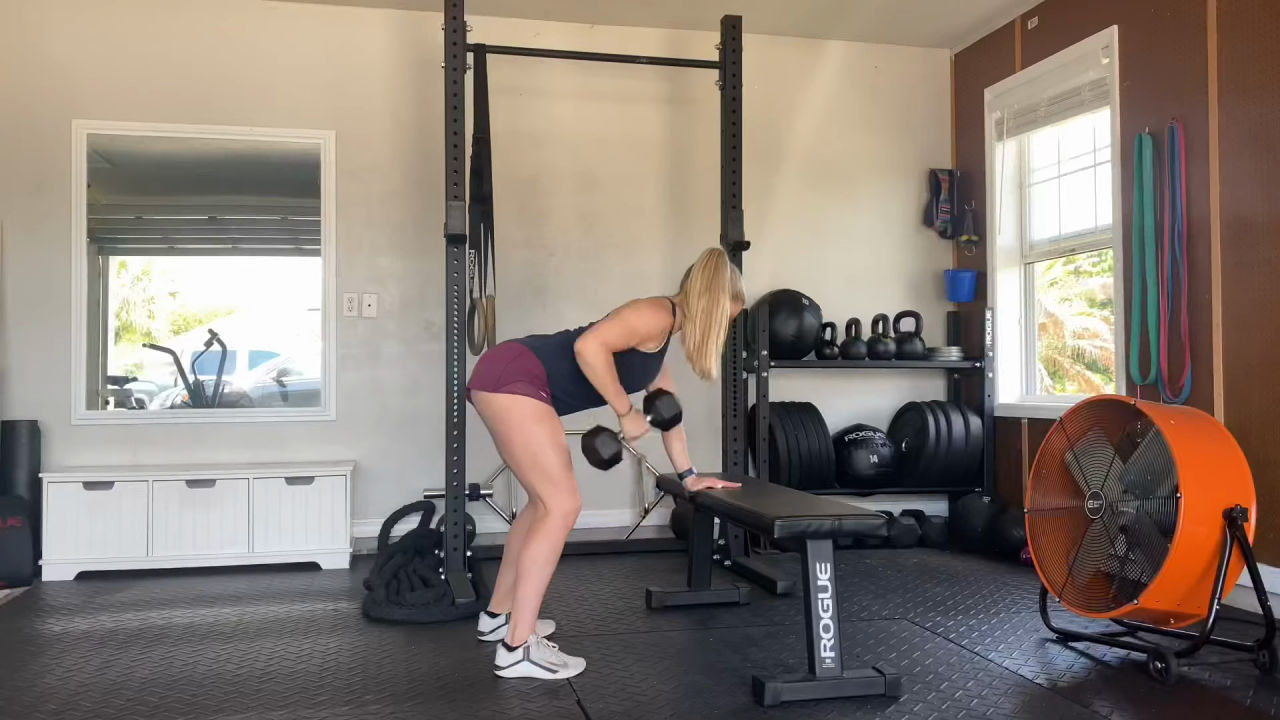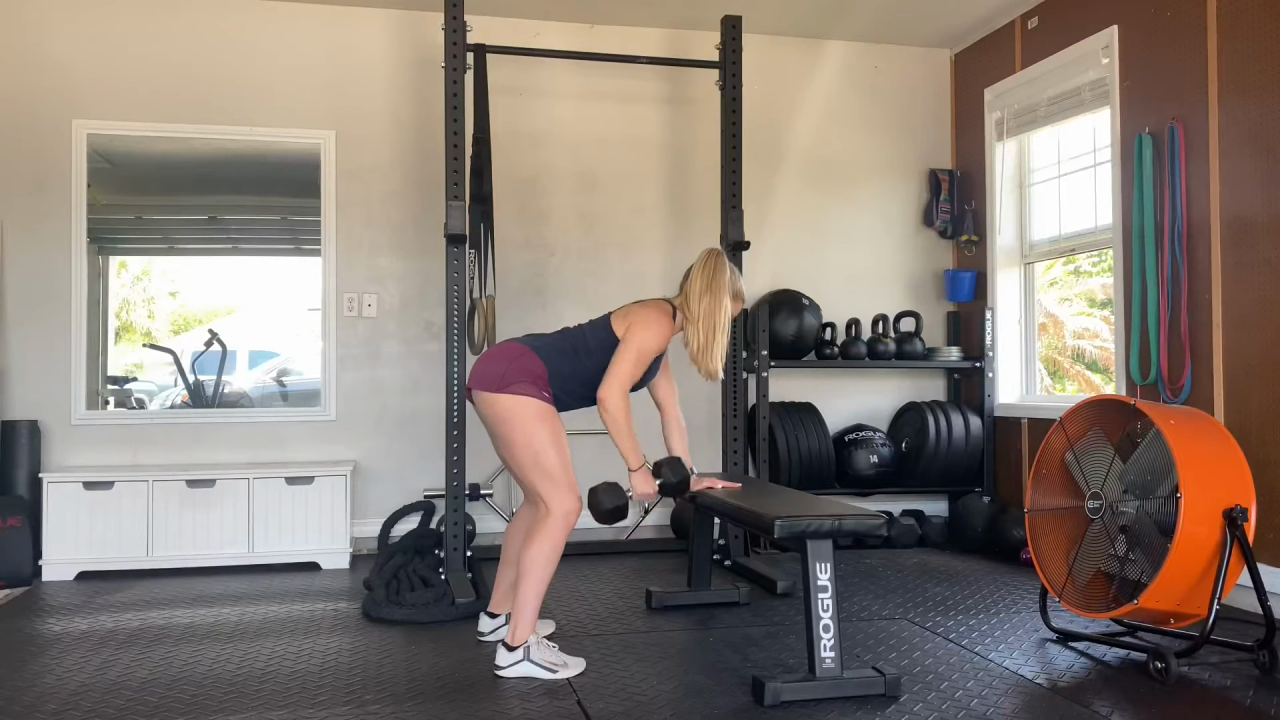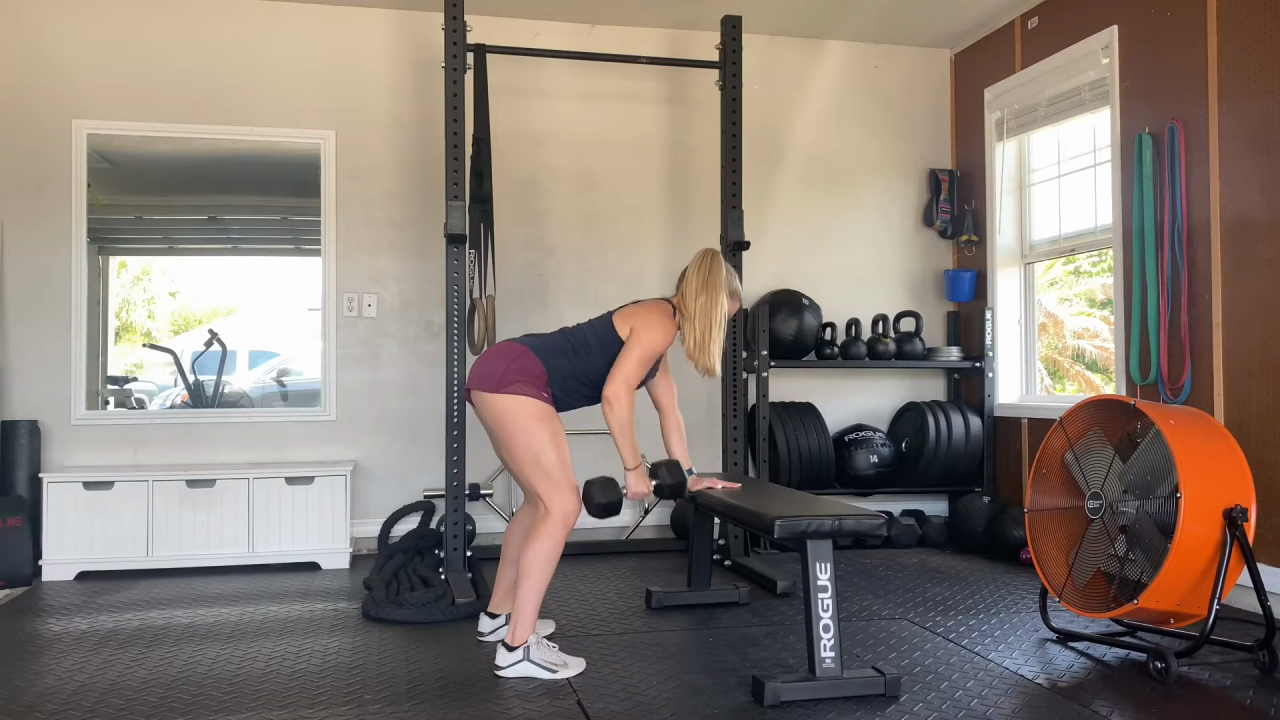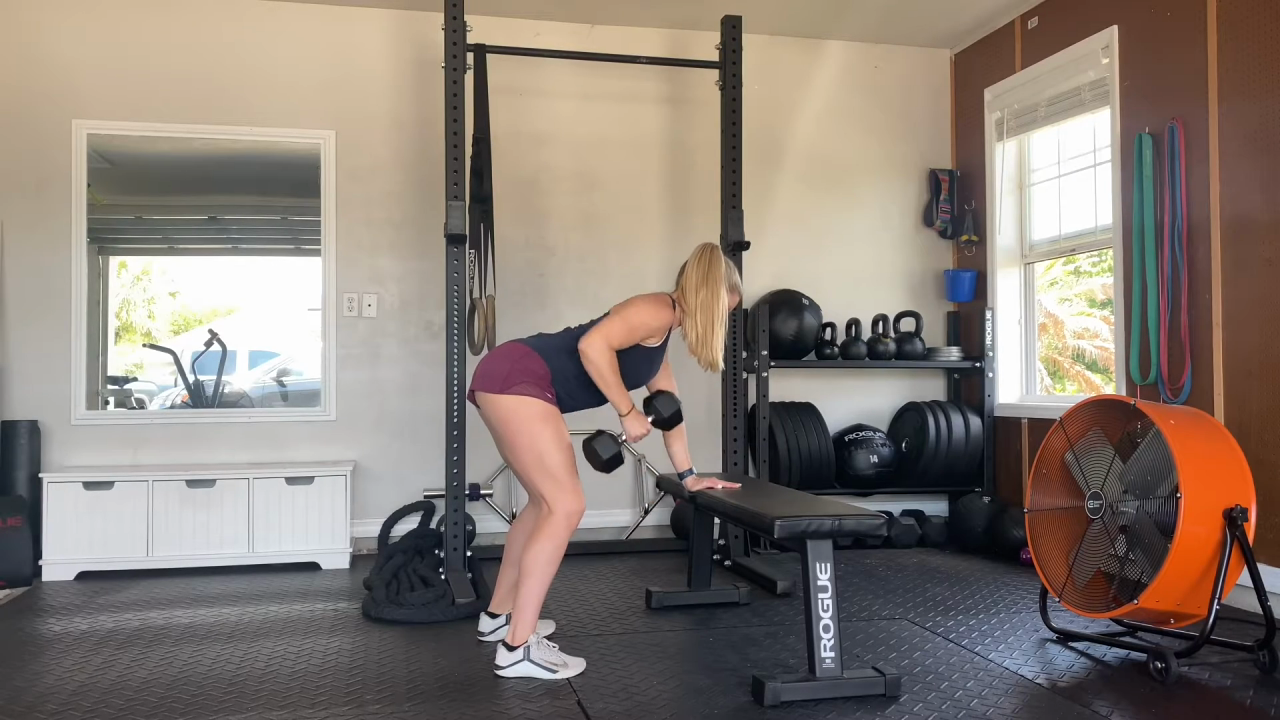
dt=0.5s
person 1, frame 1
left shoulder: (660, 333)
right shoulder: (657, 315)
right elbow: (588, 345)
left wrist: (688, 476)
right wrist: (625, 414)
left hip: (509, 380)
right hip: (514, 377)
left knee: (546, 502)
right knee: (561, 507)
left ankle: (499, 614)
right ankle: (517, 648)
person 1, frame 2
left shoulder: (658, 327)
right shoulder: (657, 320)
left elbow: (669, 407)
right elbow: (609, 394)
left wrist: (687, 477)
right wrist: (637, 469)
left hip: (504, 377)
right hip: (515, 377)
left knee: (543, 501)
right knee: (562, 507)
left ankle: (498, 615)
right ankle: (518, 648)
person 1, frame 3
left shoulder: (656, 329)
right shoulder: (659, 321)
left elbow: (668, 408)
right elbow: (614, 394)
left wrist: (688, 476)
right wrist: (633, 469)
left hip: (504, 377)
right hip: (514, 377)
left knee: (542, 501)
right knee: (562, 507)
left ankle: (498, 615)
right ankle: (518, 647)
person 1, frame 4
left shoulder: (659, 332)
right shoulder: (658, 311)
right elbow: (592, 344)
left wrist: (688, 476)
right wrist: (628, 413)
left hip: (510, 380)
right hip: (517, 378)
left knee: (547, 502)
right knee: (565, 507)
left ankle: (499, 615)
right ankle: (518, 647)
